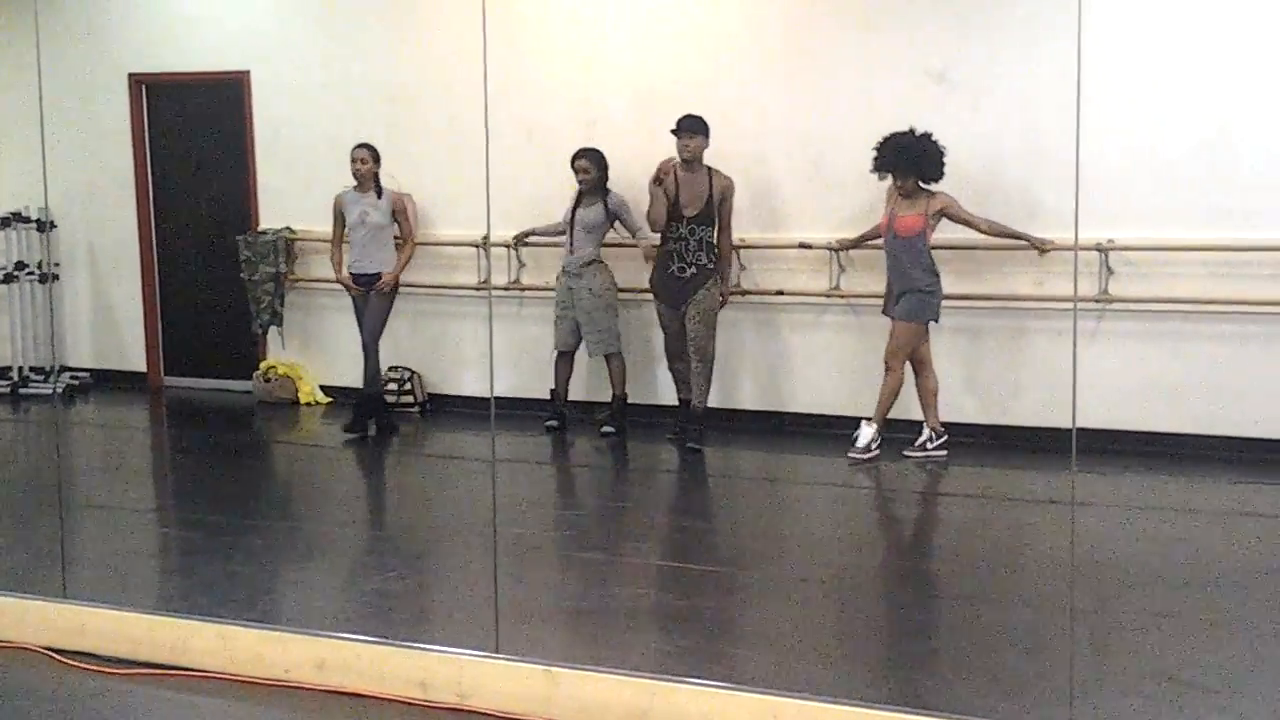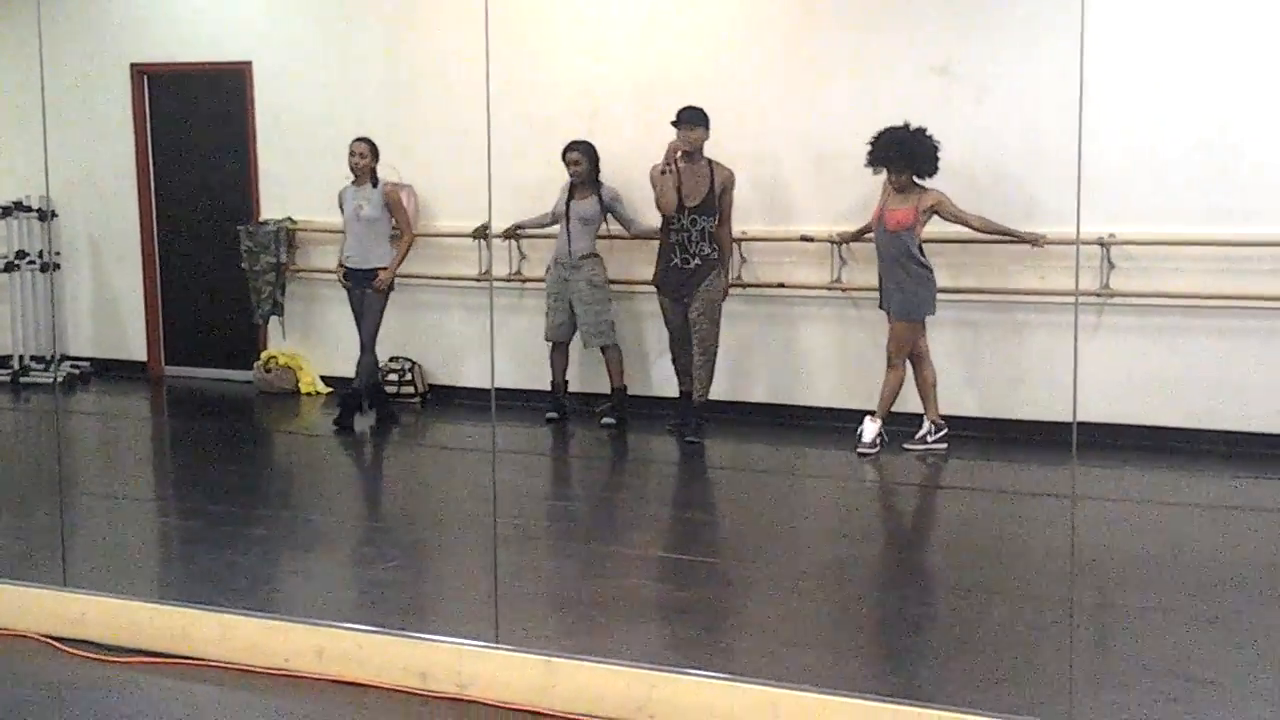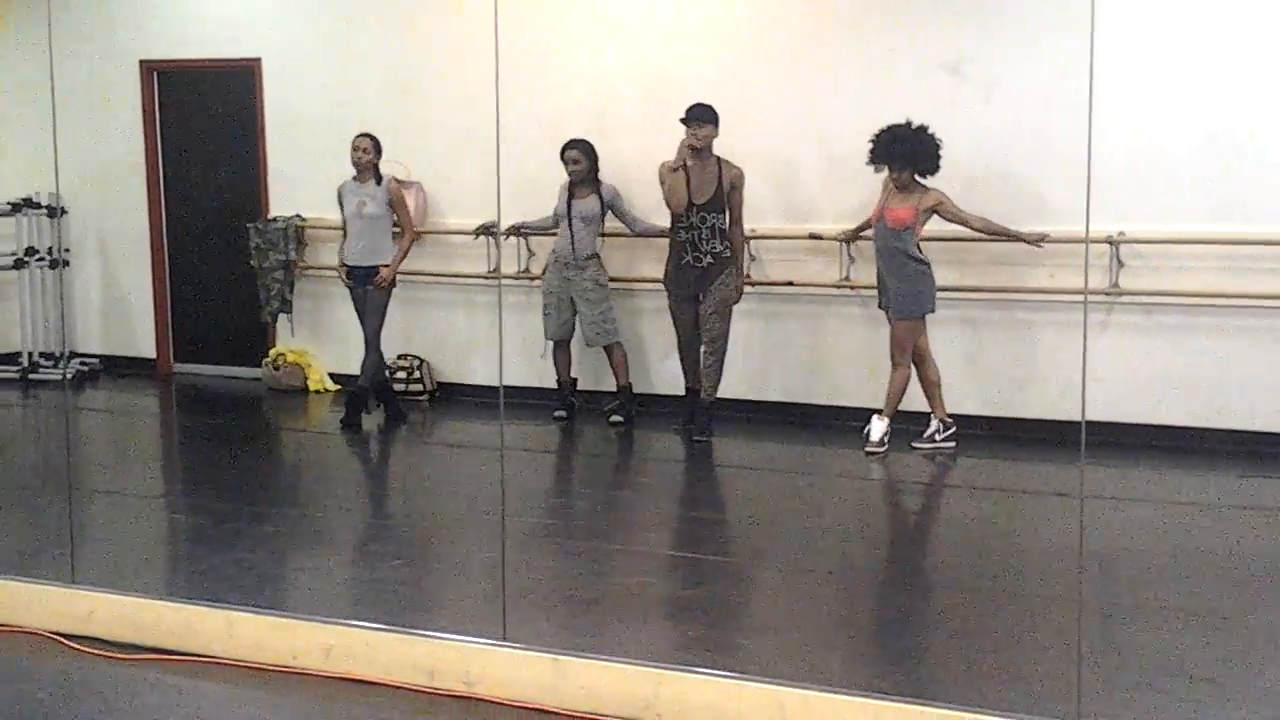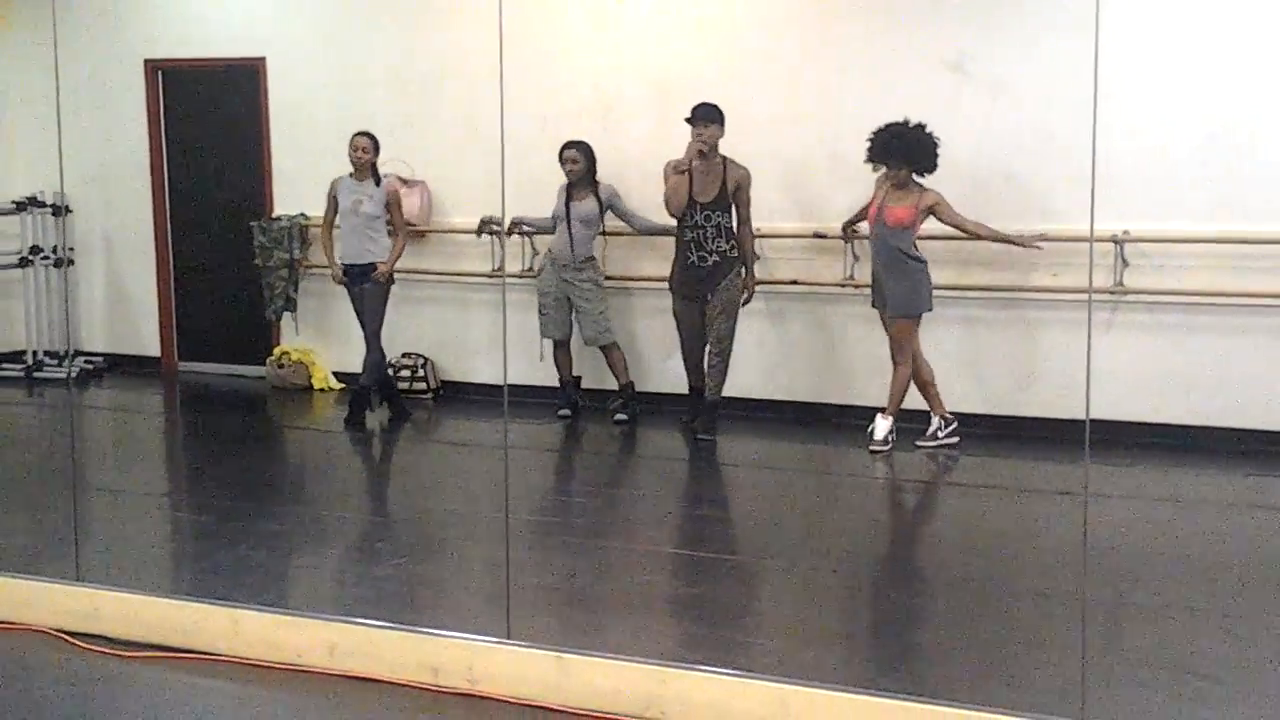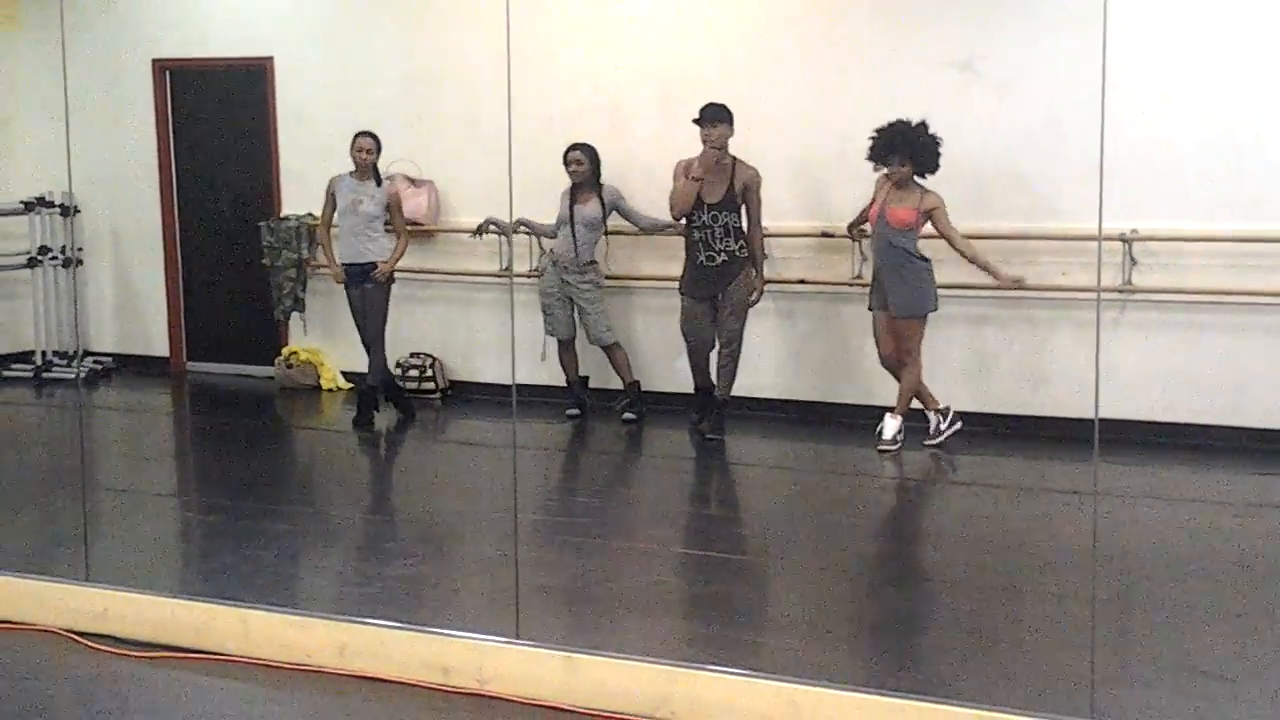
dt=0.2s
person 1, frame 1
left shoulder: (722, 184)
right shoulder: (662, 179)
left elbow: (724, 234)
right elbow: (656, 225)
left wrist: (725, 279)
right wrist: (660, 183)
left hip: (703, 278)
right hip: (667, 276)
left knee: (701, 348)
right knee: (675, 348)
left ankle: (696, 421)
right ankle: (685, 411)
person 1, frame 2
left shoulder: (722, 175)
right shoulder: (661, 170)
left elbow: (724, 226)
right elbow: (667, 209)
left wrist: (726, 272)
right wrist: (669, 164)
left hip: (707, 270)
right hip: (670, 268)
left knee: (704, 342)
right knee: (679, 341)
left ankle: (697, 413)
right ankle: (685, 402)
person 1, frame 3
left shoulder: (731, 173)
right shoulder: (670, 168)
left elbow: (735, 225)
right elbow: (677, 206)
left wrist: (739, 271)
right wrist: (680, 161)
left hip: (718, 268)
right hip: (681, 267)
left knee: (714, 341)
right knee: (687, 340)
left ankle: (705, 412)
right ankle: (692, 400)
person 1, frame 4
left shoulder: (737, 174)
right shoulder: (675, 168)
left elbow: (744, 225)
right elbow: (674, 209)
left wrist: (750, 272)
right wrist: (687, 164)
left hip: (726, 268)
right hip: (687, 267)
left knee: (719, 341)
right knee: (691, 339)
left ankle: (709, 410)
right ankle: (696, 396)
person 1, frame 5
left shoulder: (746, 174)
right shoulder: (686, 168)
left elbow: (754, 227)
right elbow: (676, 211)
left wrist: (758, 273)
right wrist: (700, 172)
left hip: (735, 269)
right hip: (697, 268)
left knee: (729, 342)
right knee: (696, 339)
left ankle: (718, 409)
right ankle: (703, 392)
person 2, frame 1
left shoulder: (937, 202)
right shoulder: (893, 195)
left elbow: (980, 224)
left wrist: (1028, 238)
right wrist: (855, 241)
left hip: (919, 291)
right hip: (898, 291)
left knee: (893, 361)
right knee: (920, 362)
left ankle: (871, 431)
right ankle: (934, 434)
person 2, frame 2
left shoulder: (929, 199)
right shoulder: (887, 188)
left elbow: (972, 221)
left wrist: (1019, 235)
right wrist: (855, 234)
left hip: (912, 285)
right hip: (892, 285)
left knee: (896, 359)
right knee: (918, 356)
left ankle: (874, 425)
right ankle: (935, 426)
person 2, frame 3
left shoulder: (930, 198)
right shoulder: (888, 186)
left elbow: (972, 221)
left wrist: (1019, 236)
right wrist: (856, 230)
left hip: (911, 283)
right hip: (890, 283)
left knee: (900, 358)
right knee: (920, 355)
left ankle: (881, 424)
right ankle: (942, 425)
person 2, frame 4
left shoulder: (927, 198)
right shoulder: (882, 184)
left elbow: (967, 225)
left wrist: (1015, 240)
right wrist: (849, 224)
left hip: (908, 282)
right hip: (883, 282)
left knee: (903, 357)
right knee: (911, 355)
left ankle: (885, 423)
right ankle: (943, 420)
person 2, frame 5
left shoulder: (928, 200)
right shoulder: (883, 184)
left elbow: (958, 241)
left wrist: (995, 273)
right wrist: (854, 225)
left hip: (913, 284)
right hip: (883, 283)
left knee: (906, 358)
right knee: (889, 359)
left ankle: (894, 423)
right ankle: (938, 413)
person 3, frame 1
left shoulder: (391, 200)
right shoulder: (342, 200)
left elbow: (408, 241)
right elbow: (336, 244)
left wrist: (395, 274)
right wrist: (339, 273)
left hip: (382, 280)
right hip: (356, 280)
left knee: (370, 341)
right knee: (367, 345)
left ankle: (363, 411)
right ankle: (380, 413)
person 3, frame 2
left shoulder: (386, 192)
right shoulder: (344, 194)
left elbow: (407, 235)
left wrist: (391, 270)
right wrist: (340, 266)
left hip: (377, 275)
right hip: (353, 275)
left knee: (366, 341)
right knee: (366, 341)
left ankle: (350, 404)
right ankle: (381, 405)
person 3, frame 3
left shoulder: (389, 189)
right shoulder: (344, 190)
left elbow: (409, 233)
left wrist: (392, 268)
right wrist: (341, 265)
left hip: (378, 272)
right hip: (354, 272)
left knee: (371, 338)
right knee: (371, 338)
left ankle: (356, 403)
right ankle: (389, 402)
person 3, frame 4
left shoulder: (386, 191)
right shoulder: (338, 186)
left elbow: (401, 234)
right elbow: (326, 229)
left wrist: (390, 263)
right wrist: (332, 264)
left hip: (375, 270)
right hip: (350, 270)
left knee: (372, 336)
right knee: (370, 337)
left ankle: (359, 402)
right ankle: (393, 398)
person 3, frame 5
left shoulder: (387, 192)
right shoulder: (337, 184)
left elbow: (402, 236)
right elbow: (324, 228)
left wrist: (391, 264)
right wrist: (332, 264)
left hip: (376, 269)
right hip: (350, 270)
left knee: (375, 338)
right knee: (367, 339)
left ankle: (366, 403)
right ankle: (394, 393)
person 4, frame 1
left shoulder: (612, 201)
right shoulder: (577, 197)
left elbow: (636, 231)
right wrist: (530, 231)
left hip: (593, 277)
right hip: (566, 277)
left knee: (609, 345)
right knee: (565, 345)
left ankle: (618, 408)
right ankle: (559, 406)
person 4, frame 2
left shoulder: (606, 194)
right shoulder: (567, 189)
left elbow: (632, 226)
right elbow: (552, 217)
left wrist: (659, 231)
right wrist: (519, 225)
left hip: (587, 271)
right hip: (558, 270)
left knee: (604, 336)
right knee: (558, 336)
left ankle: (618, 400)
right ankle: (559, 397)
person 4, frame 3
left shoulder: (606, 192)
right shoulder: (565, 189)
left elbow: (634, 224)
left wrist: (665, 230)
right wrist: (523, 225)
left hip: (588, 270)
right hip: (557, 269)
left knee: (606, 335)
right knee: (560, 336)
left ankle: (625, 396)
right ankle: (566, 395)
person 4, frame 4
left shoulder: (605, 192)
right shoulder: (563, 191)
left elbow: (635, 222)
left wrist: (669, 229)
right wrist: (523, 221)
left hip: (585, 272)
right hip: (553, 269)
left knee: (602, 335)
right knee: (559, 336)
left ankle: (627, 395)
right ankle: (569, 394)
person 4, frame 5
left shoulder: (609, 194)
right shoulder: (566, 195)
left elbow: (640, 221)
left wrist: (671, 224)
right wrist: (524, 224)
left hip: (586, 275)
right hip: (553, 270)
left knee: (605, 336)
right knee: (564, 336)
left ankle: (633, 394)
right ankle: (577, 393)
